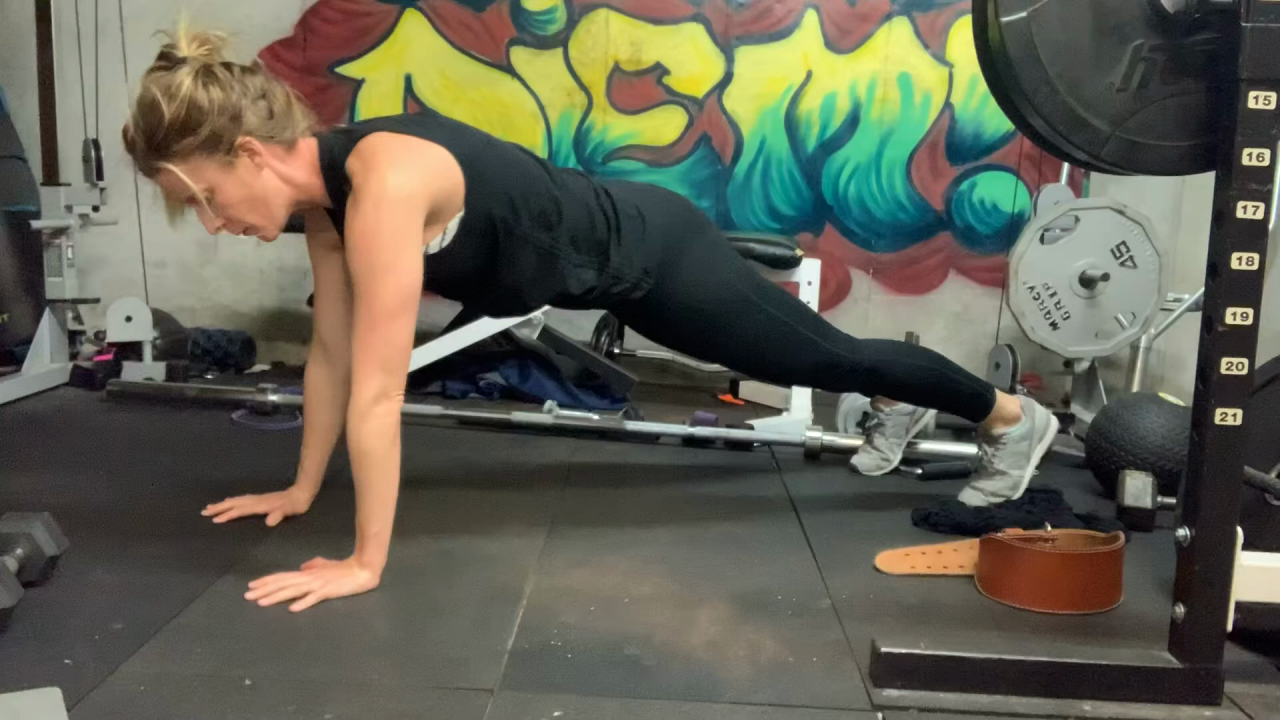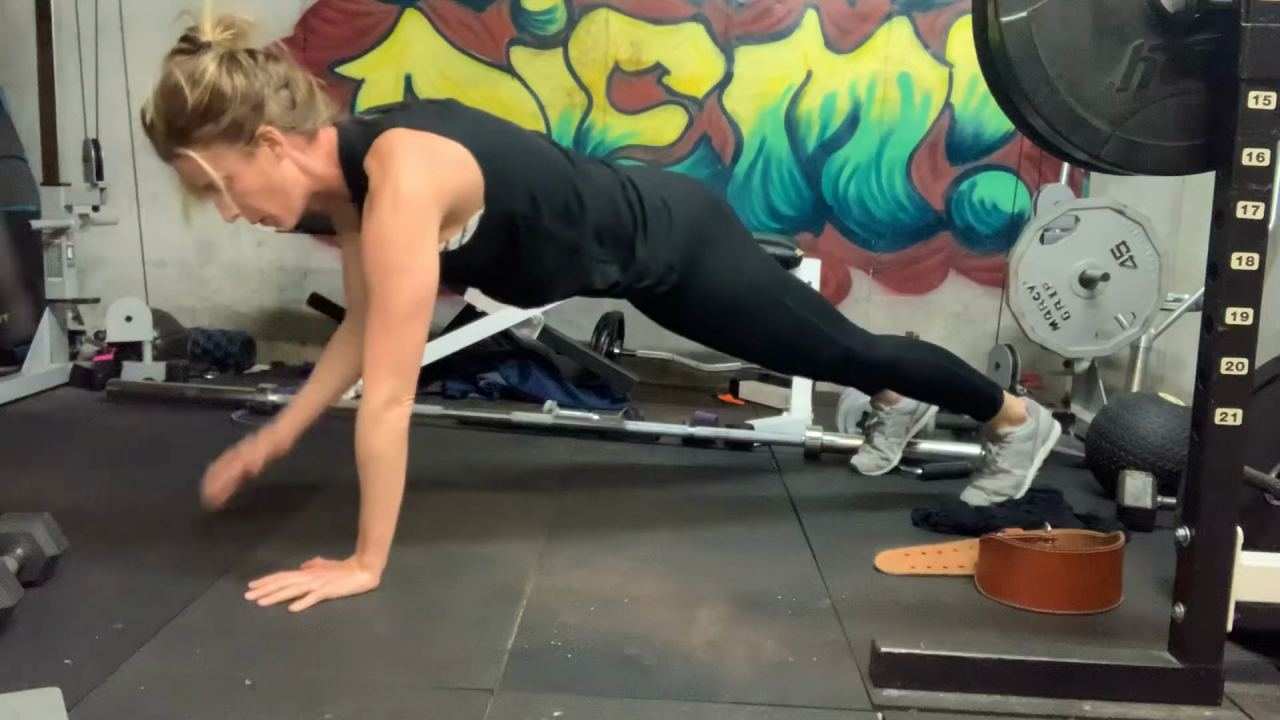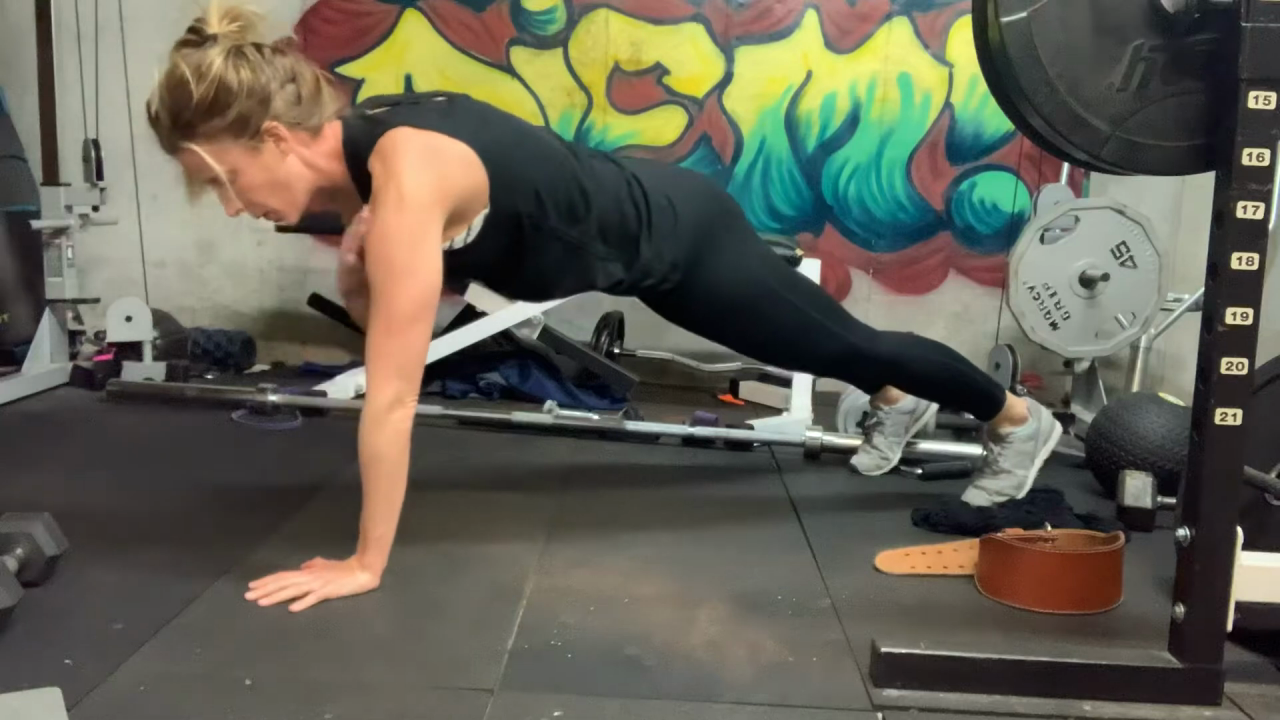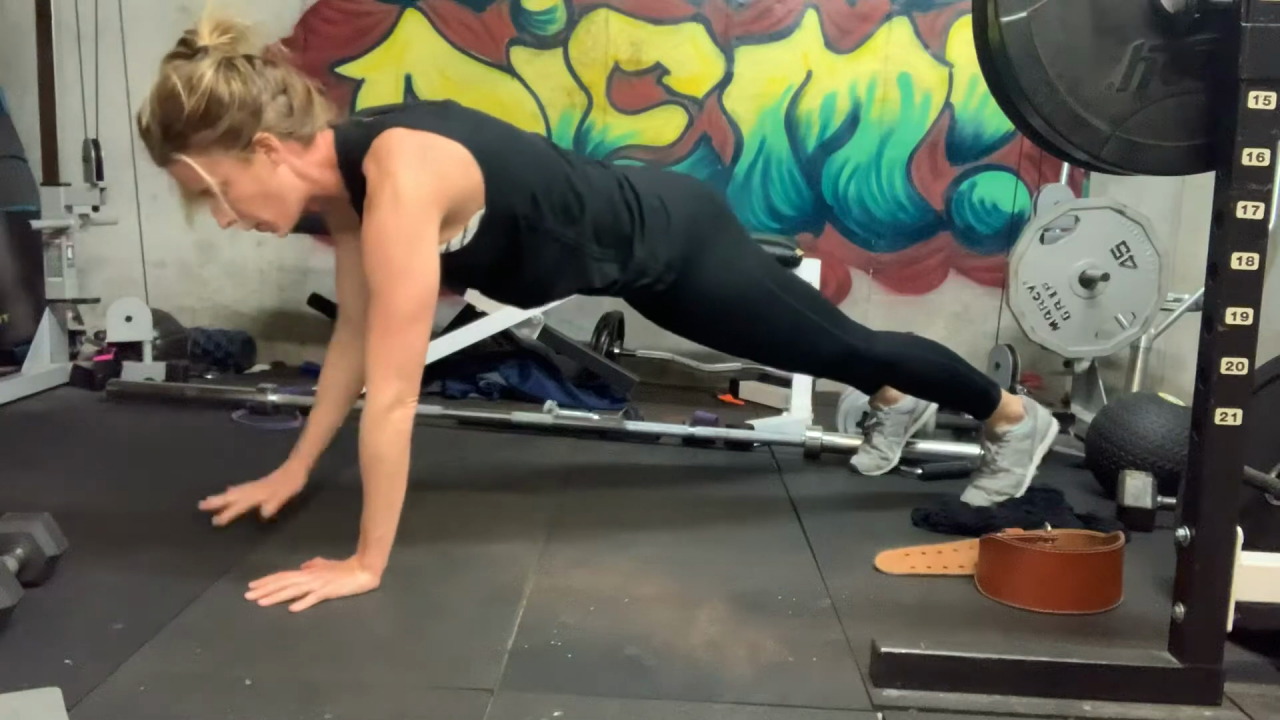
dt=0.3s
person 1, frame 1
left shoulder: (382, 180)
right shoulder: (325, 187)
left elbow: (377, 392)
right elbow: (332, 353)
left wrist: (366, 562)
right wrist: (302, 489)
left hip: (650, 252)
right hip: (611, 255)
left knee: (822, 357)
right knee: (804, 358)
left ankle: (1013, 418)
right ankle: (899, 406)
person 1, frame 2
left shoulder: (399, 177)
right shoulder: (343, 170)
left elbow: (389, 393)
right elbow: (365, 330)
left wrist: (364, 564)
right wrist: (284, 430)
left hip: (673, 242)
right hip: (632, 236)
left knee: (838, 349)
right knee: (817, 350)
left ankle: (1017, 419)
right ankle: (898, 405)
person 1, frame 3
left shoulder: (405, 171)
right shoulder: (355, 148)
left elbow: (392, 393)
right elbow: (392, 308)
left wrist: (365, 565)
right wrist: (359, 267)
left hip: (678, 234)
right hip: (635, 218)
left knee: (837, 345)
right knee: (821, 345)
left ankle: (1020, 421)
right ankle: (896, 405)
person 1, frame 4
left shoulder: (398, 175)
right shoulder: (340, 167)
left elbow: (392, 393)
right elbow: (361, 332)
left wrist: (366, 563)
right wrist: (295, 466)
left hip: (670, 239)
right hip: (627, 233)
left knee: (833, 343)
right knee: (812, 347)
left ankle: (1016, 419)
right ankle: (896, 403)
